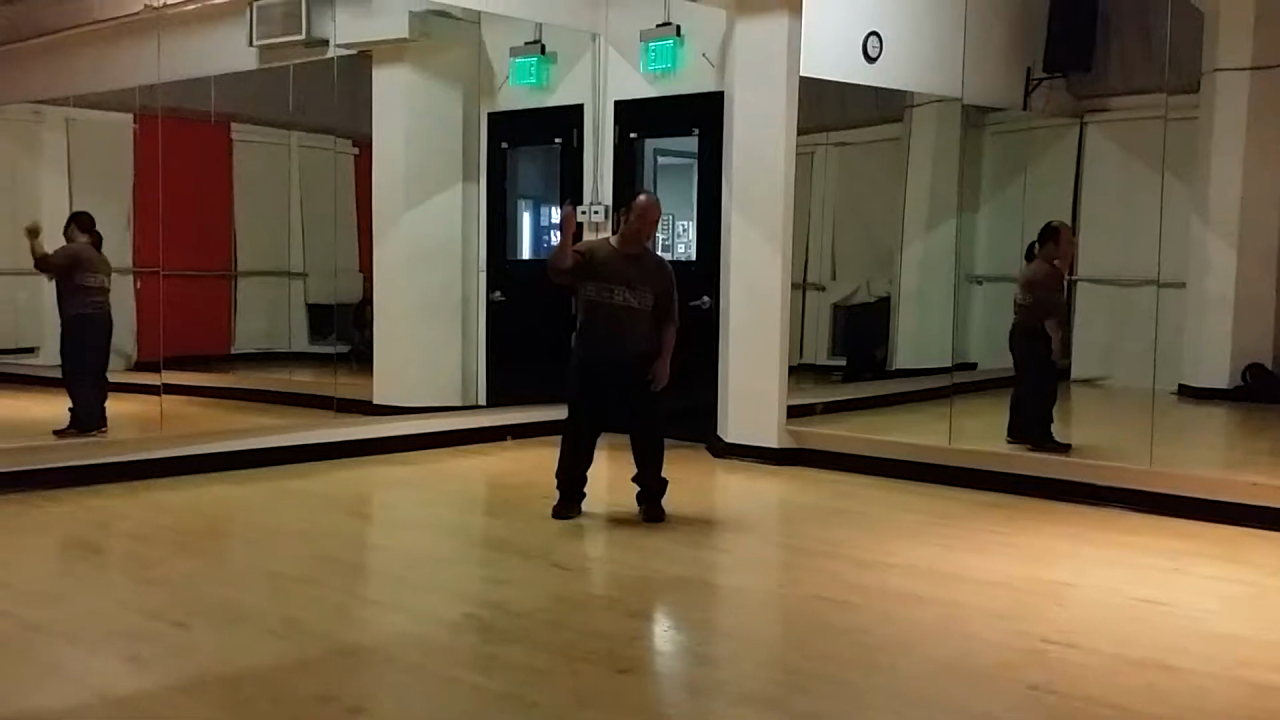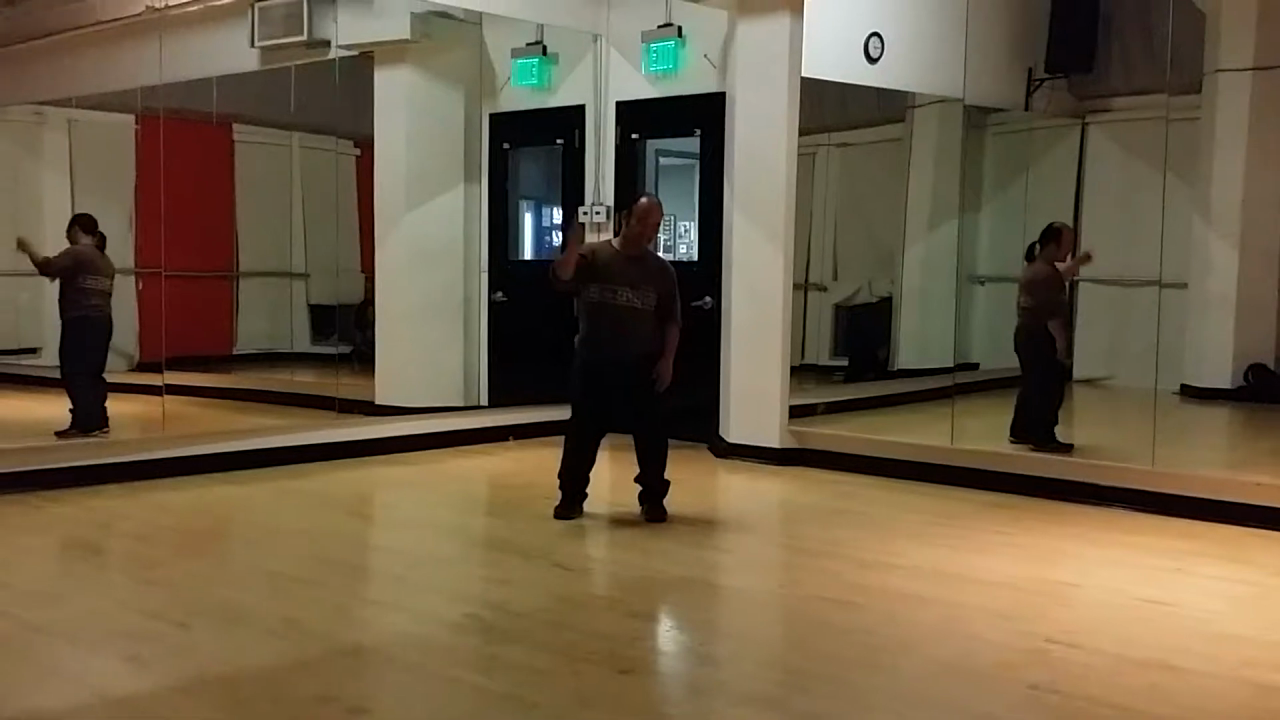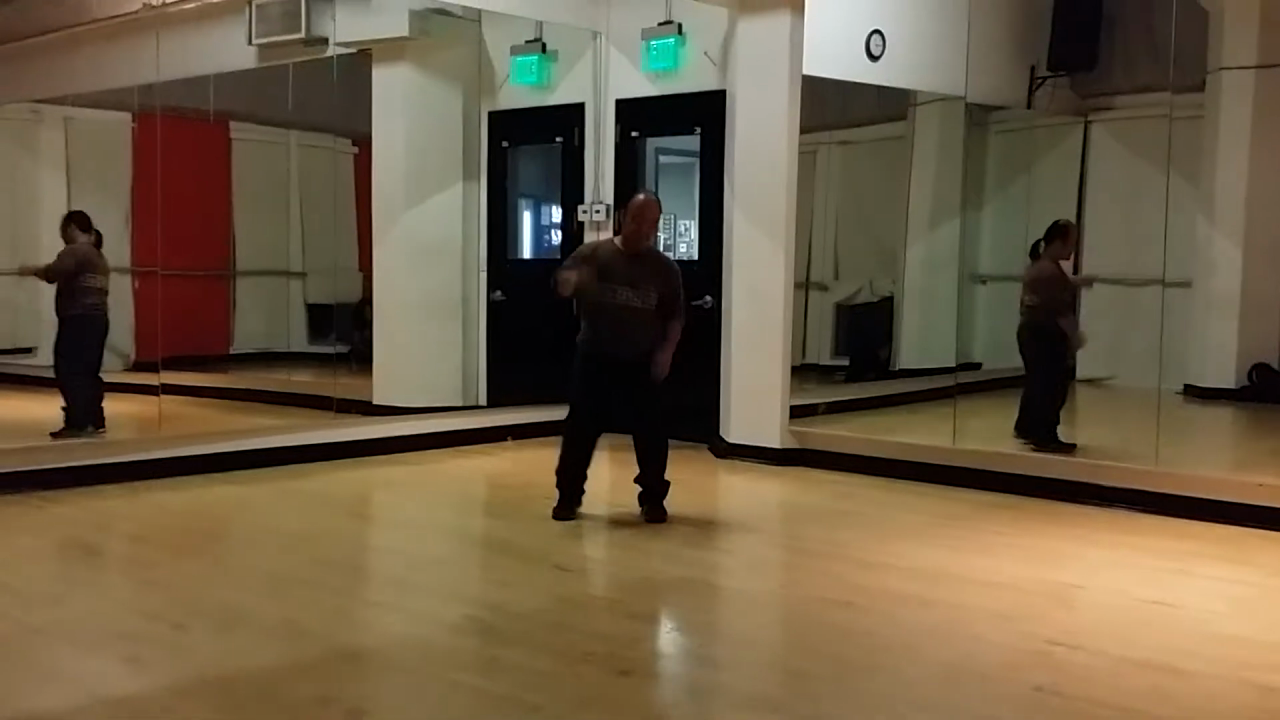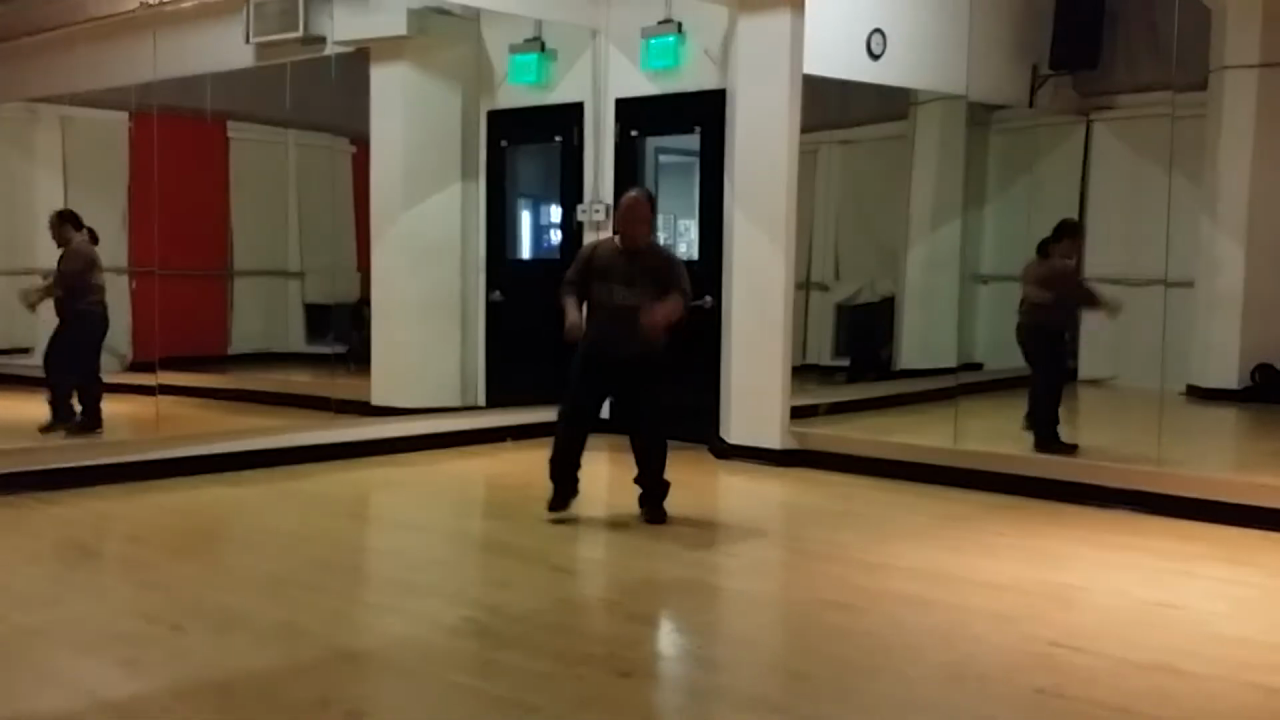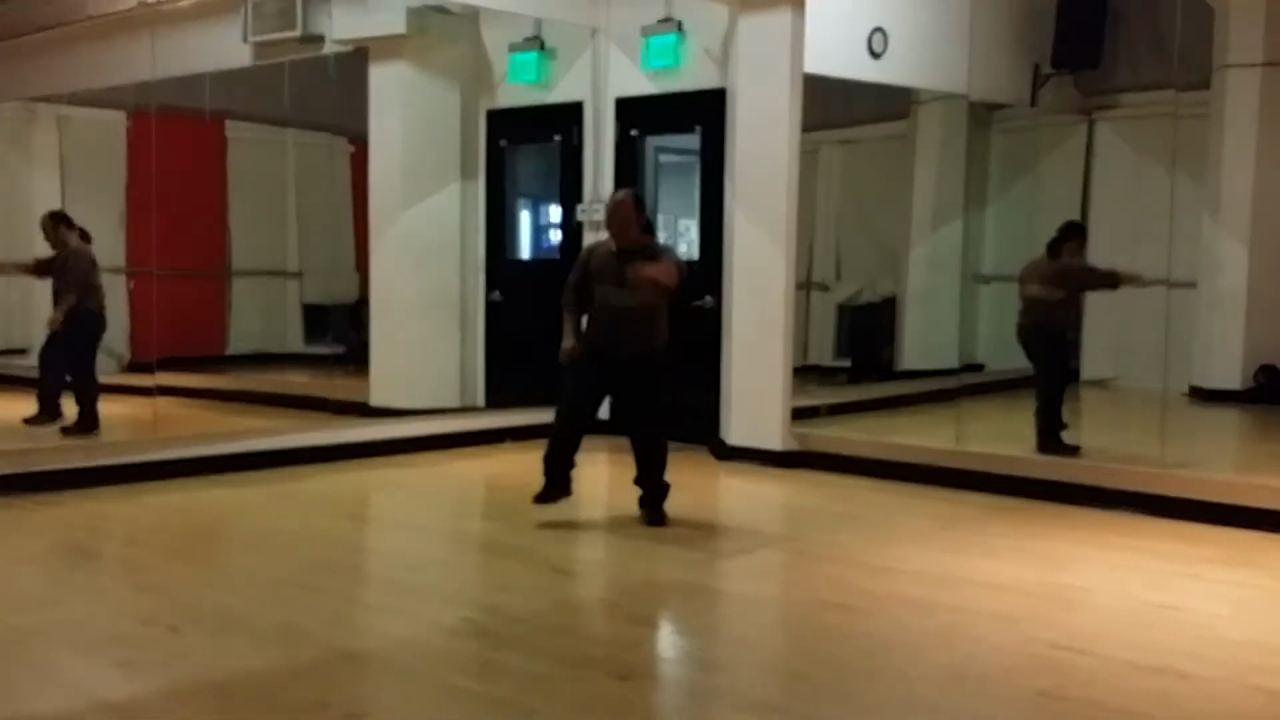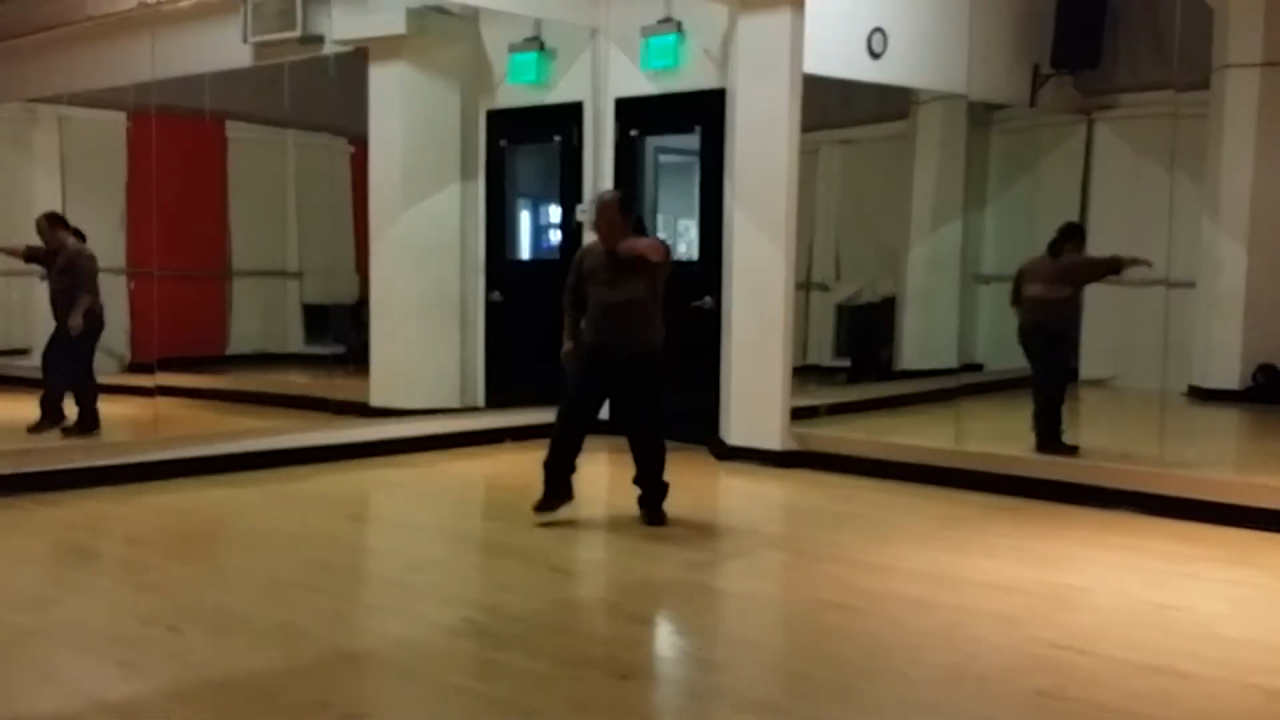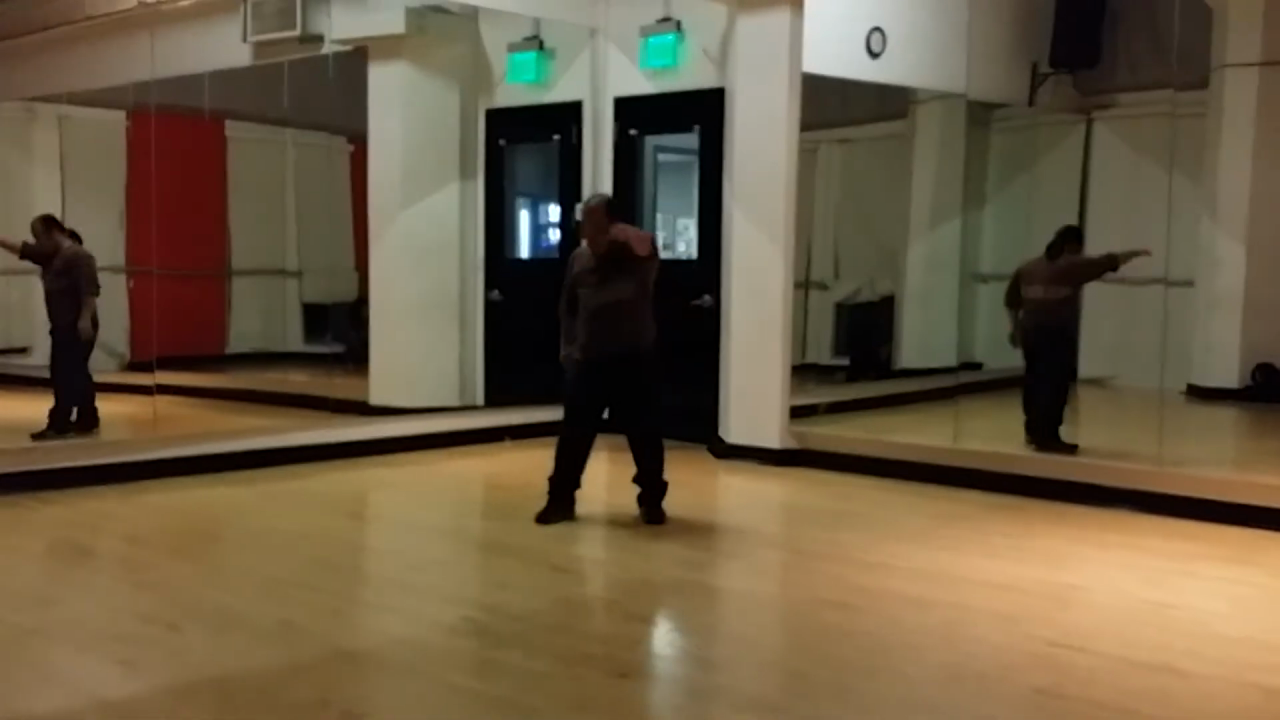
dt=0.1s
person 1, frame 1
left shoulder: (659, 269)
right shoulder: (590, 253)
left elbow: (668, 319)
right elbow: (559, 270)
left wrist: (664, 360)
right wrist: (567, 237)
left hip: (639, 364)
right hip: (591, 361)
left knee: (647, 432)
right knee: (580, 430)
left ankle: (651, 497)
right ankle: (569, 496)
person 1, frame 2
left shoulder: (661, 270)
right shoulder: (592, 255)
left elbow: (671, 320)
right elbow: (561, 278)
left wrist: (667, 359)
right wrist: (571, 250)
left hip: (642, 365)
right hip: (594, 362)
left knee: (651, 433)
right knee: (584, 430)
left ankle: (653, 498)
right ankle: (571, 496)
person 1, frame 3
left shoulder: (663, 267)
right shoulder: (594, 254)
left elbow: (675, 315)
right elbow: (561, 285)
left wrist: (667, 350)
right wrist: (572, 281)
left hip: (641, 364)
right hip: (594, 359)
left knee: (650, 432)
right knee: (581, 428)
left ankle: (652, 498)
right ankle: (569, 496)
person 1, frame 4
left shoulder: (664, 261)
right shoulder: (595, 253)
left elbow: (680, 297)
right elbow: (570, 288)
left wrist: (663, 311)
right wrist: (572, 314)
left hip: (642, 361)
right hip: (595, 355)
left knee: (648, 431)
right knee: (573, 418)
left ankle: (652, 499)
right ankle: (563, 486)
person 1, frame 5
left shoulder: (658, 256)
right shoulder: (593, 254)
left elbow: (673, 273)
right elbow: (573, 298)
left wrist: (653, 272)
right wrist: (570, 336)
left hip: (643, 359)
right hip: (595, 353)
left knee: (648, 431)
right knee: (571, 414)
left ankle: (653, 500)
right ankle: (557, 479)
person 1, frame 6
left shoulder: (649, 254)
right shoulder: (587, 255)
left elbow: (659, 252)
right elbow: (572, 302)
left wrist: (640, 246)
right wrist: (569, 339)
left hip: (640, 358)
right hip: (593, 355)
left knee: (646, 431)
right knee: (571, 419)
left ankle: (652, 500)
right ankle: (558, 486)
person 1, frame 7
left shoulder: (634, 255)
right shoulder: (577, 259)
left elbow: (645, 246)
right elbow: (569, 308)
left wrist: (630, 235)
right wrist: (567, 345)
left hip: (634, 361)
right hip: (589, 361)
left knee: (644, 432)
right knee: (575, 431)
left ankle: (652, 499)
right ankle: (561, 499)
person 2, frame 1
left shoulder: (1036, 265)
right shoulder: (1044, 274)
left elbow: (1057, 271)
right elbow: (1048, 312)
left wrist: (1068, 257)
right wrist: (1056, 339)
left hip: (1022, 334)
right hip: (1035, 338)
left knee: (1025, 385)
right knee: (1042, 387)
left ankle: (1017, 431)
right ankle: (1040, 438)
person 2, frame 2
left shoulder: (1036, 266)
right shoulder: (1045, 274)
left elbow: (1059, 277)
right elbow: (1051, 313)
left wrist: (1078, 264)
right wrist: (1061, 340)
left hip: (1027, 336)
right hip: (1040, 339)
left knee: (1032, 386)
right knee: (1049, 388)
left ankle: (1021, 431)
right ankle: (1043, 438)
person 2, frame 3
left shoulder: (1038, 265)
right shoulder: (1051, 274)
right elbow: (1060, 309)
left wrist: (1076, 283)
right wrist: (1075, 334)
left hip: (1030, 333)
right hip: (1045, 338)
left knee: (1036, 383)
right knee: (1053, 386)
left ankle: (1026, 427)
right ankle: (1044, 438)
person 2, frame 4
left shoulder: (1035, 265)
right shoulder: (1062, 269)
right elbow: (1084, 297)
right wrist: (1109, 305)
left hip: (1028, 330)
right hip: (1046, 335)
left knee: (1043, 381)
right knee: (1049, 384)
left ankle: (1035, 419)
right ankle: (1046, 439)
person 2, frame 5
left shoulder: (1033, 266)
right shoulder: (1072, 268)
left elbow: (1026, 295)
right elbow: (1106, 279)
right wrist: (1132, 278)
left hip: (1028, 329)
right hip: (1052, 335)
left knee: (1046, 380)
right knee: (1053, 384)
left ankle: (1047, 424)
right ankle: (1049, 440)
person 2, frame 6
left shoulder: (1029, 266)
right shoulder: (1075, 265)
left elbow: (1016, 299)
right elbow: (1111, 265)
left wrist: (1025, 321)
right wrist: (1136, 261)
left hip: (1029, 330)
right hip: (1055, 334)
left knee: (1044, 380)
right knee: (1053, 384)
left ankle: (1044, 427)
right ankle: (1048, 439)
person 2, frame 7
left shoulder: (1026, 268)
right shoulder: (1072, 266)
left elbow: (1012, 301)
right elbow: (1110, 262)
left wrist: (1015, 328)
right wrist: (1134, 253)
left hip: (1029, 332)
right hip: (1056, 335)
left knee: (1035, 381)
right knee: (1054, 385)
left ankle: (1034, 430)
right ankle: (1046, 437)
person 3, frame 1
left shoulder: (73, 251)
right shoulder: (101, 258)
left elbow: (45, 263)
left wrist: (34, 238)
left hip: (80, 321)
right hip: (102, 319)
left knee: (77, 374)
right knee: (95, 373)
left ankle: (84, 424)
right ankle: (97, 420)
person 3, frame 2
left shoulder: (76, 253)
right shoulder: (105, 260)
left elbow: (48, 267)
left wrist: (28, 248)
left hip: (80, 323)
right hip: (102, 321)
left knee: (76, 375)
right knee: (92, 374)
left ankle: (85, 424)
right ankle: (99, 421)
person 3, frame 3
left shoulder: (74, 252)
right shoulder: (96, 256)
left elbow: (52, 273)
left wrist: (31, 270)
left hip: (78, 321)
right hip: (95, 320)
left knee: (69, 372)
right knee: (88, 373)
left ankle: (80, 422)
right ankle: (93, 420)
person 3, frame 4
left shoulder: (76, 251)
right shoulder: (87, 251)
left elbow: (64, 283)
right elbow: (60, 279)
left wrist: (39, 296)
right wrist: (39, 291)
left hip: (81, 318)
right hip: (95, 318)
left knee: (58, 365)
right knee: (87, 371)
left ankle: (63, 415)
right ankle: (91, 420)
person 3, frame 5
left shoulder: (78, 253)
right shoulder: (66, 254)
left elbow: (74, 287)
right elbow: (39, 268)
left wrist: (59, 312)
left hip: (83, 319)
right hip: (86, 320)
left knee: (52, 359)
right knee: (82, 370)
left ankle: (49, 409)
right ankle: (87, 421)
person 3, frame 6
left shoulder: (79, 254)
right shoulder: (57, 254)
left elbow: (87, 288)
right elbow: (28, 253)
left wrist: (77, 315)
left hip: (82, 321)
right hip: (74, 321)
left knee: (55, 362)
right knee: (80, 371)
left ankle: (53, 414)
right ankle: (88, 421)
person 3, frame 7
left shoulder: (78, 255)
right shoulder: (50, 254)
left elbow: (90, 289)
right elbow: (23, 249)
left wrist: (85, 318)
left hip: (77, 326)
right hip: (64, 325)
left knee: (65, 373)
right knee: (75, 373)
left ankle: (60, 424)
right ankle: (87, 421)
